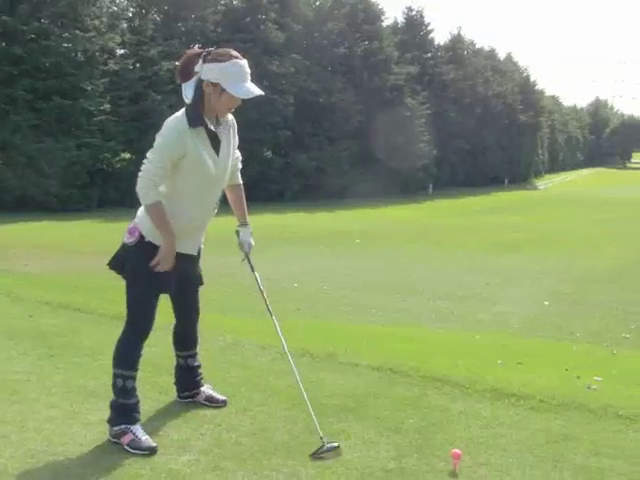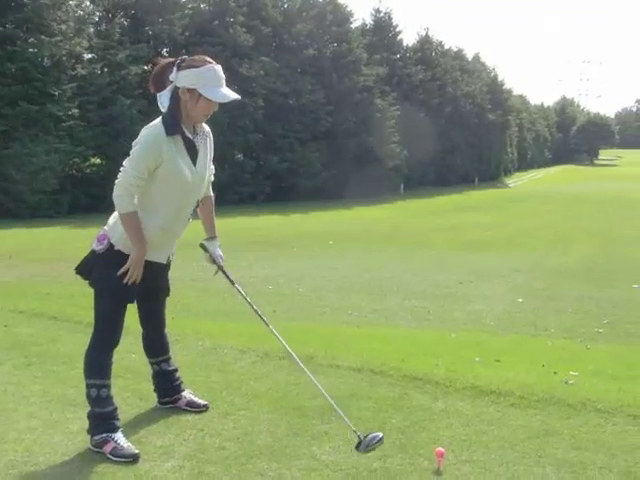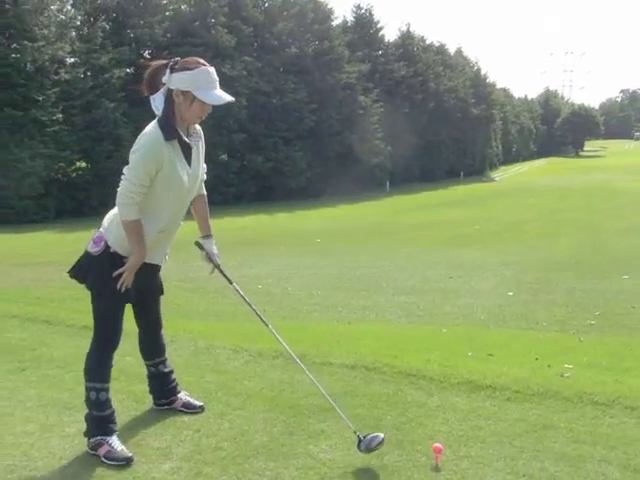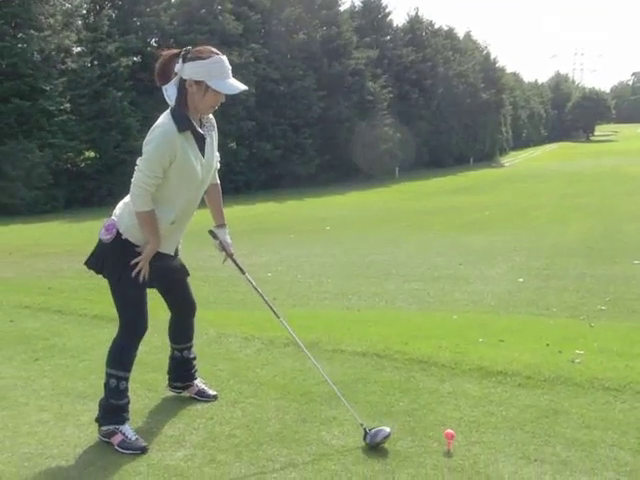
dt=0.3s
person 1, frame 1
left shoulder: (228, 126)
right shoulder: (179, 129)
left elbow: (232, 178)
right elbow: (146, 186)
left wrist: (244, 226)
right wrist: (167, 241)
left hip: (189, 244)
right hip: (153, 243)
left knee: (188, 317)
right knee: (139, 326)
left ankle: (190, 386)
right ankle: (122, 419)
person 1, frame 2
left shoulder: (205, 136)
right shoulder: (156, 137)
left elbow: (204, 192)
right elbow: (123, 195)
left wrist: (212, 240)
right wrist: (138, 250)
left hip: (159, 253)
right hip: (123, 251)
left knee: (155, 326)
right knee: (107, 335)
left ankle: (169, 392)
right ankle: (102, 428)
person 1, frame 3
left shoulder: (196, 136)
right shoulder: (154, 142)
left elbow: (197, 190)
right elbow: (127, 202)
left wrist: (207, 240)
right wrist: (136, 256)
left hip: (149, 253)
right hip: (116, 252)
left knee: (151, 326)
right knee: (106, 337)
left ankle: (165, 392)
right ankle: (99, 431)
person 1, frame 4
left shoulder: (208, 125)
right shoulder: (167, 133)
left elbow: (210, 179)
right elbow: (141, 194)
left wrist: (221, 228)
right wrist: (152, 245)
left hip: (164, 242)
right hip: (130, 241)
left knee: (185, 309)
right knee: (134, 326)
left ankle: (182, 378)
right ankle: (111, 419)
